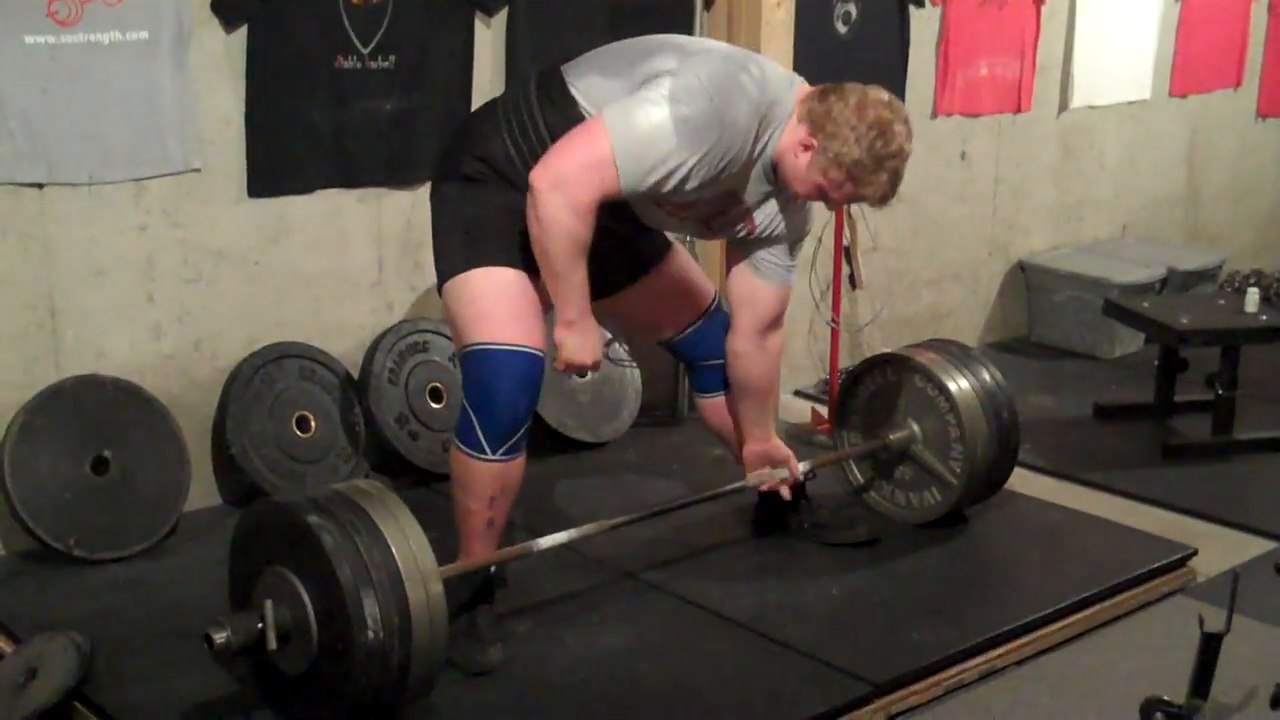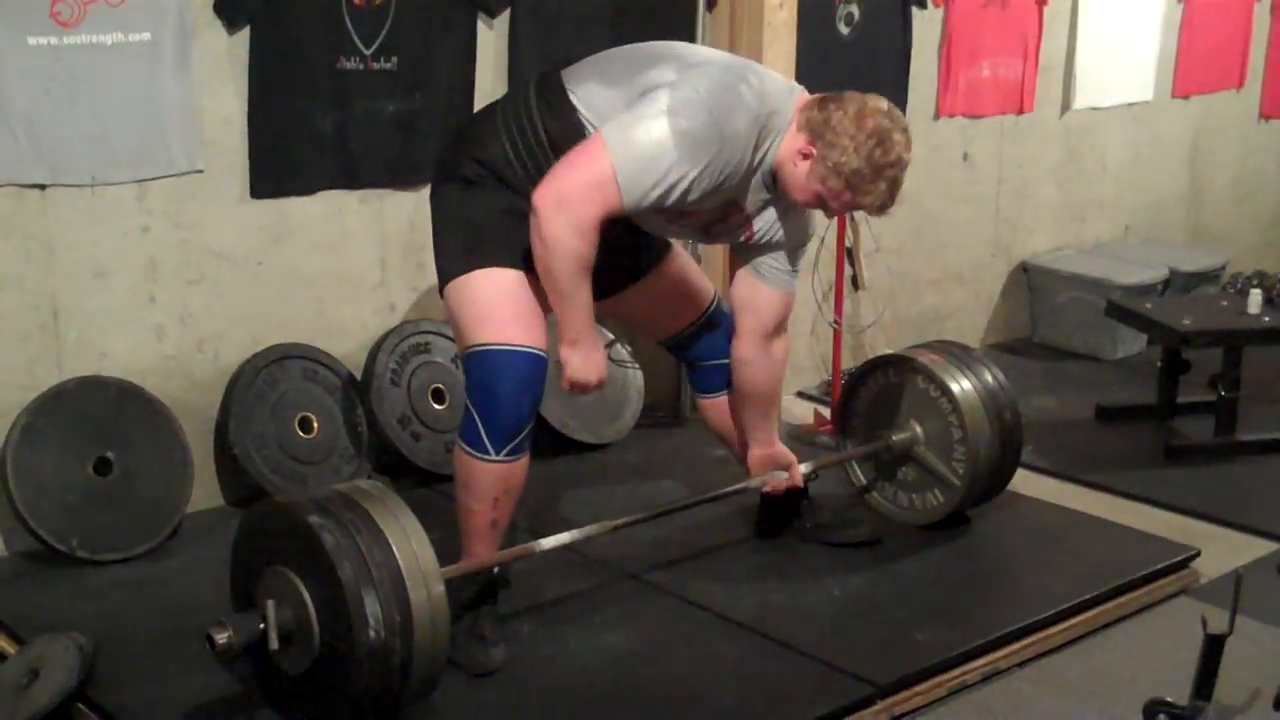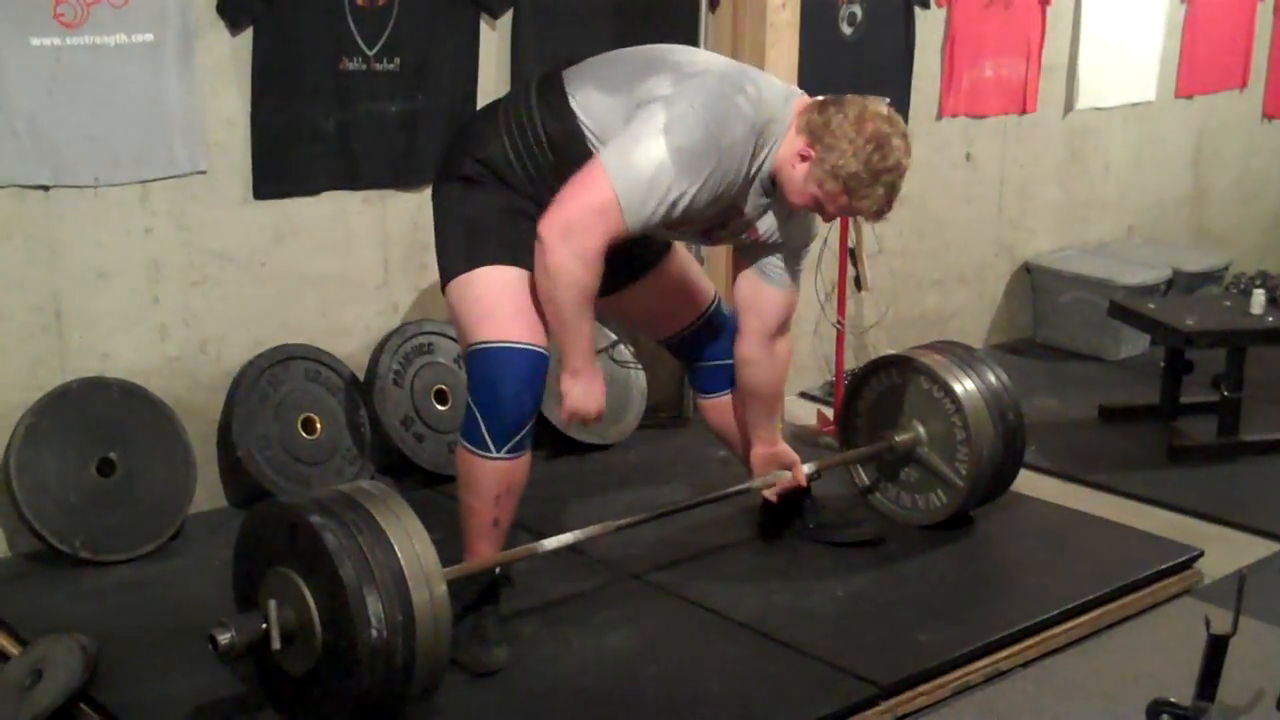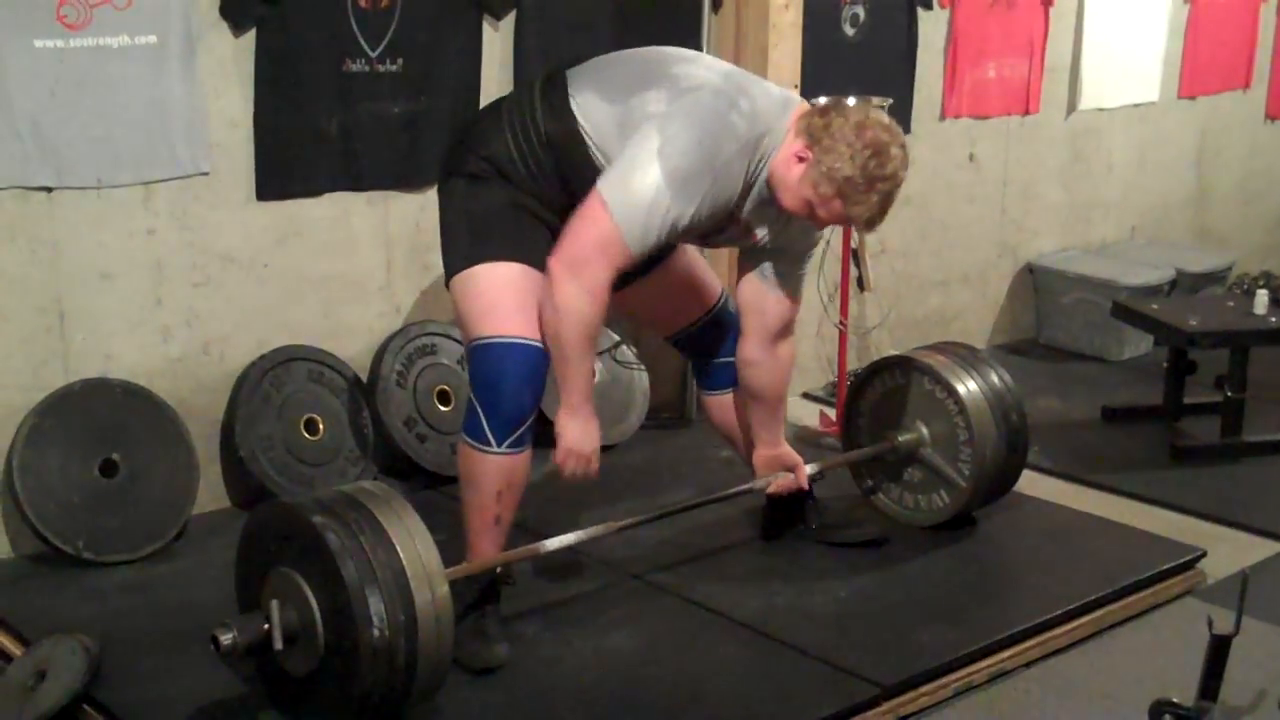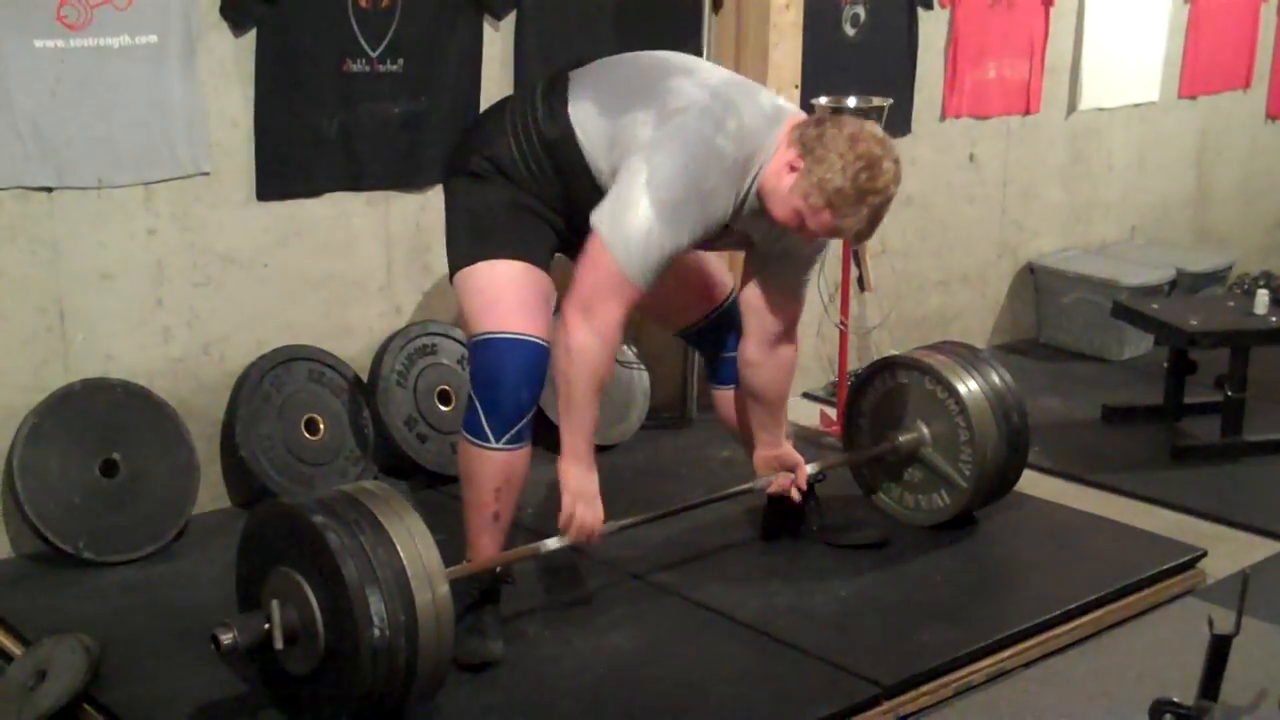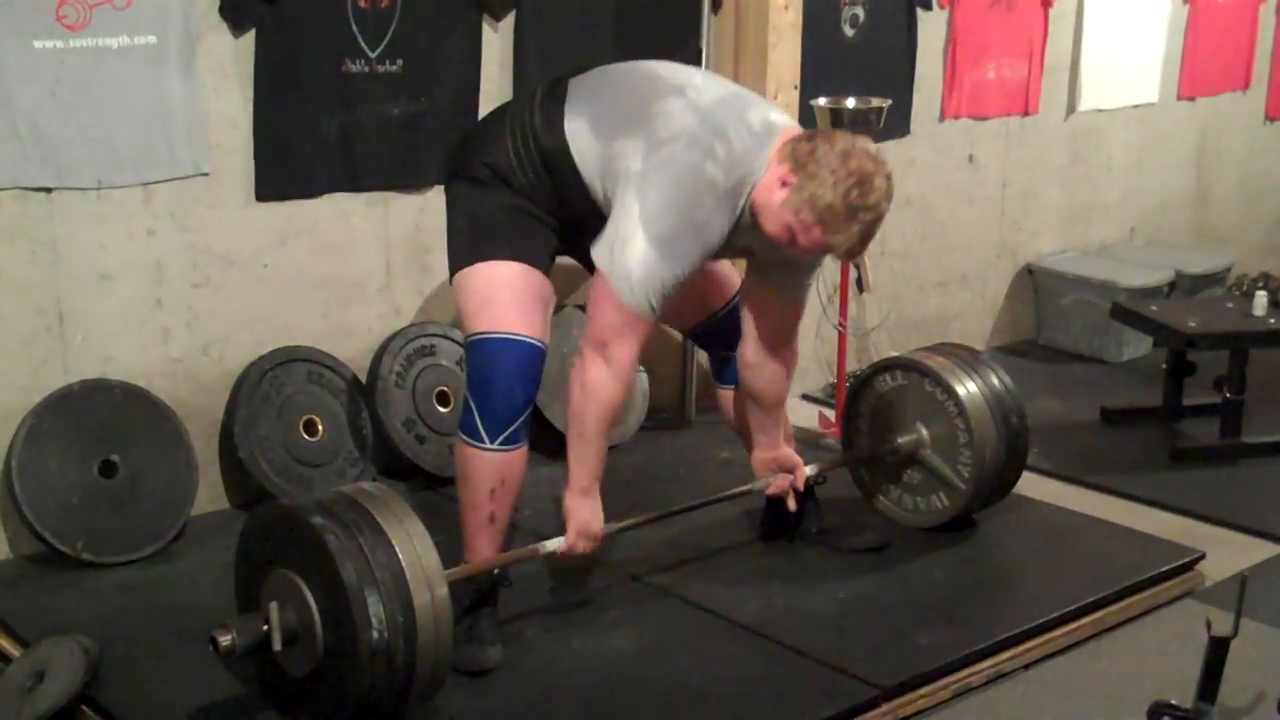
dt=0.1s
person 1, frame 1
left shoulder: (782, 202)
right shoulder: (720, 107)
left elbow: (754, 332)
right elbow: (559, 183)
left wrist: (759, 440)
right wrist: (575, 321)
left hip: (600, 204)
right hip: (500, 179)
left knee: (710, 335)
right knee: (505, 381)
left ankle: (781, 503)
right ankle: (471, 591)
person 1, frame 2
left shoulder: (784, 205)
right shoulder: (718, 118)
left elbow: (759, 337)
right elbow: (561, 202)
left wrist: (763, 445)
right wrist: (579, 339)
left hip: (602, 210)
right hip: (499, 181)
left knee: (711, 336)
right knee: (509, 382)
right ankle: (473, 591)
person 1, frame 3
left shoulder: (795, 193)
right shoulder: (715, 129)
left elbow: (763, 337)
right elbow: (565, 235)
left wrist: (766, 444)
right wrist: (581, 368)
left hip: (610, 201)
right hip: (501, 178)
left knee: (715, 336)
right knee: (509, 379)
right ankle: (476, 590)
person 1, frame 4
left shoulder: (797, 196)
right shoulder: (708, 143)
left elbow: (766, 339)
right elbow: (575, 270)
left wrist: (769, 445)
right wrist: (577, 412)
left hip: (612, 197)
right hip: (506, 176)
left knee: (719, 333)
right knee: (512, 374)
right ankle: (476, 590)
person 1, frame 5
left shoulder: (810, 189)
right shoulder: (698, 164)
left elbow: (769, 338)
right elbow: (592, 320)
left wrist: (772, 444)
right wrist: (577, 463)
left hip: (608, 184)
right hip: (512, 174)
left knee: (727, 330)
right knee: (511, 370)
left ankle: (790, 504)
right ankle: (477, 589)
person 1, frame 6
left shoulder: (805, 199)
right shoulder: (689, 187)
left elbow: (769, 343)
right elbow: (607, 356)
left wrist: (771, 446)
right wrist: (582, 493)
left hip: (606, 193)
right hip: (513, 180)
left knee: (731, 329)
right knee: (507, 371)
left ankle: (789, 507)
right ankle: (475, 591)
